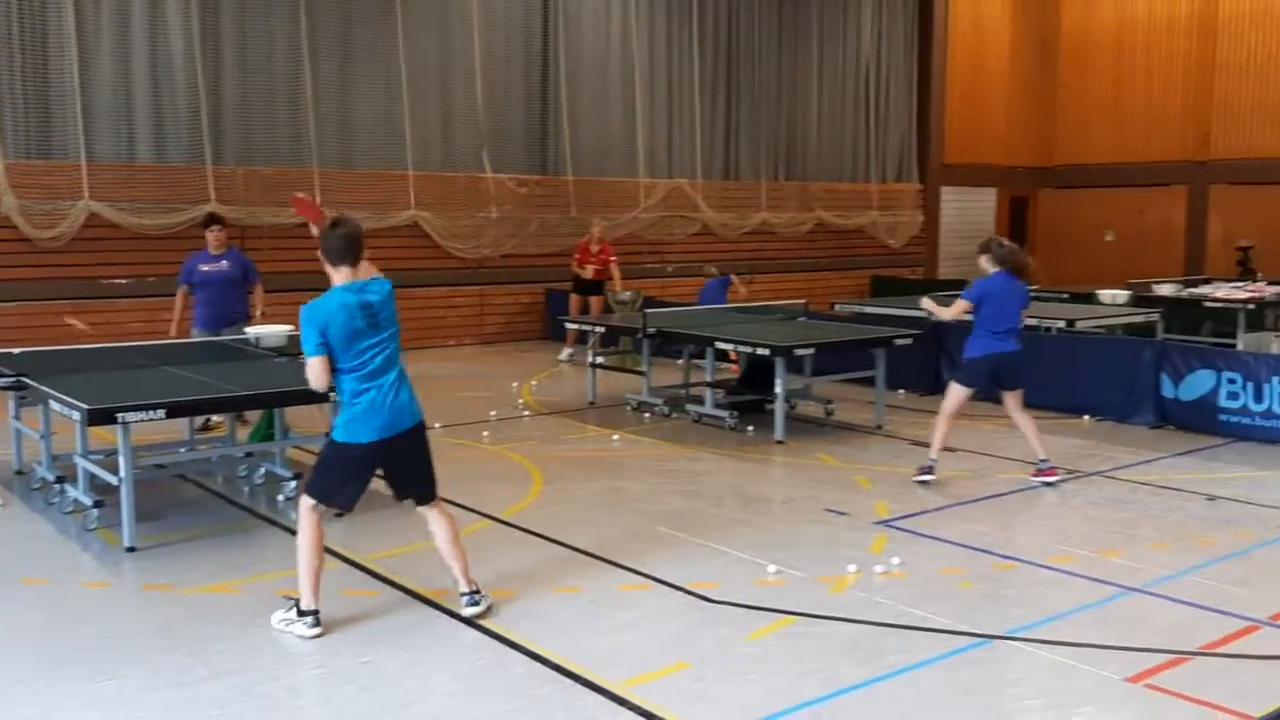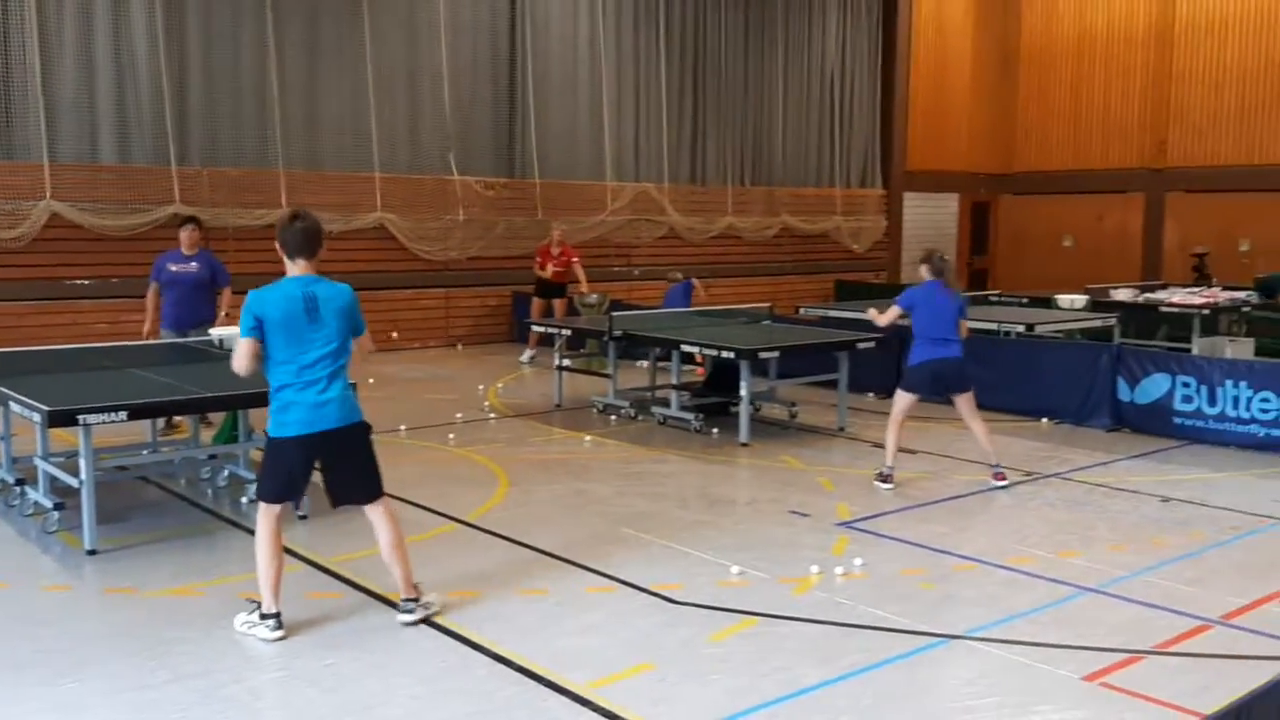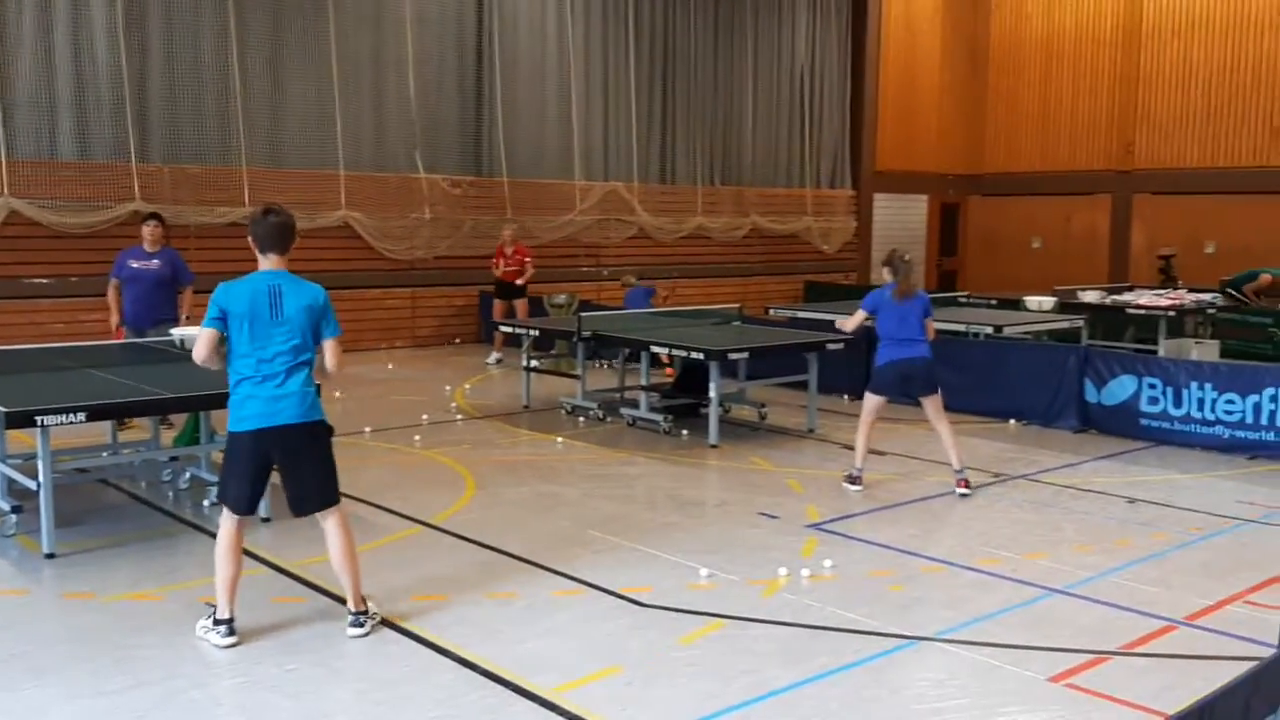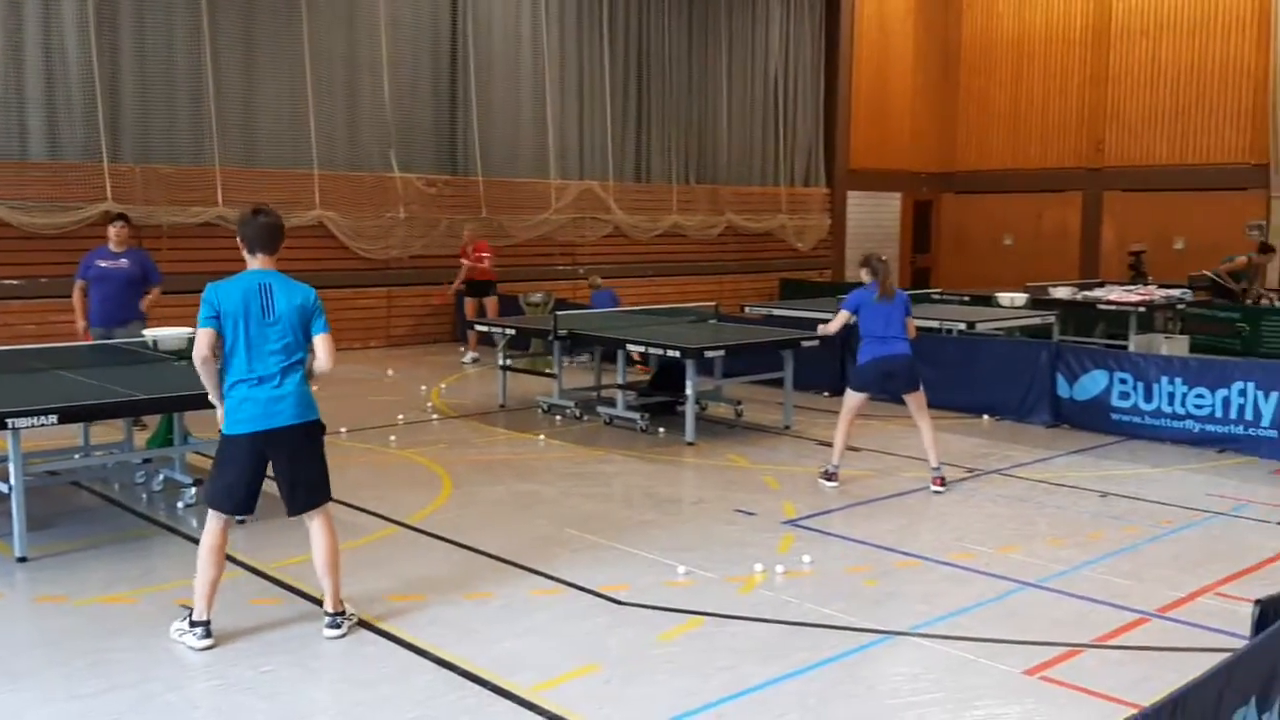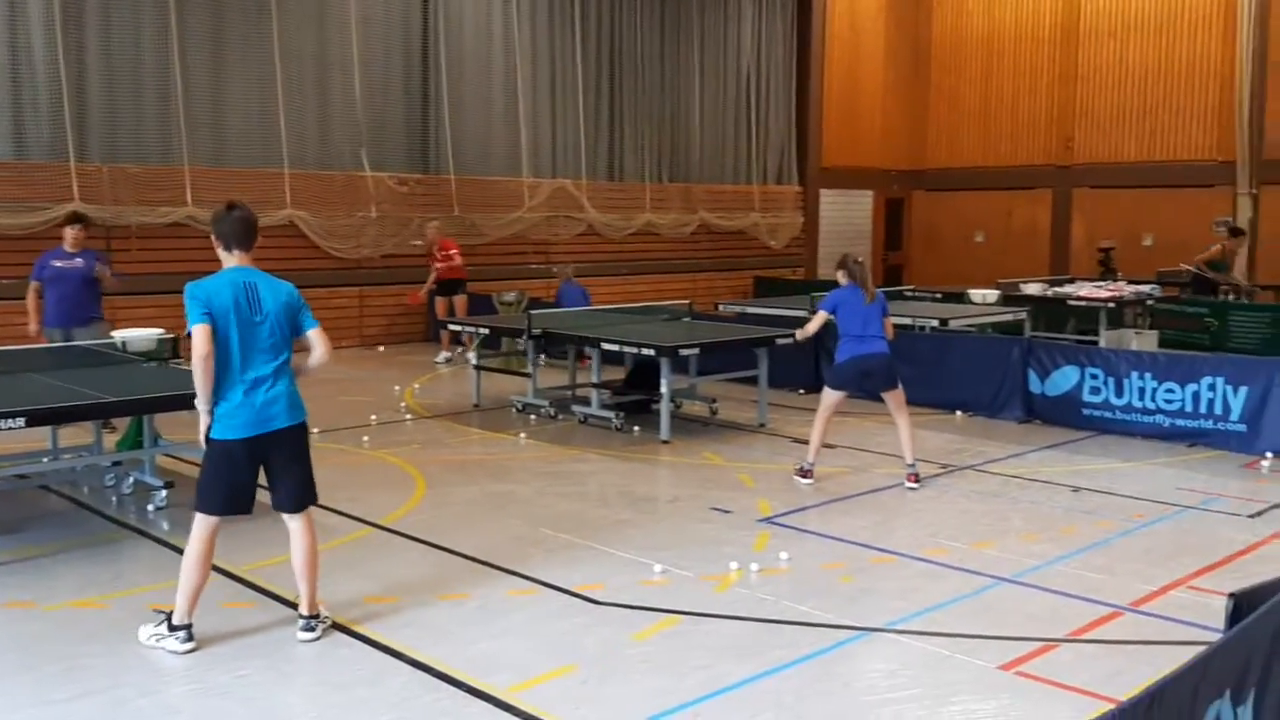
dt=0.2s
person 1, frame 1
left shoulder: (316, 312)
right shoulder: (383, 291)
left elbow: (320, 382)
right wrist: (349, 240)
left hip: (356, 431)
right hip: (405, 422)
left knee: (310, 509)
right knee: (431, 506)
left ankle: (307, 611)
right ankle: (470, 591)
person 1, frame 2
left shoulder: (259, 300)
right shoulder: (344, 295)
left elbow: (242, 366)
right elbow: (365, 347)
left hip: (288, 425)
right hip: (343, 420)
left knee: (268, 514)
right knee: (377, 506)
left ankle: (268, 614)
right ankle: (410, 597)
person 1, frame 3
left shoulder: (227, 293)
right shoulder: (315, 295)
left elbow: (202, 354)
right elbow: (331, 366)
left hip: (247, 421)
right hip: (302, 418)
left knee: (232, 520)
right knee: (331, 515)
left ankle: (223, 621)
right ankle: (357, 610)
person 1, frame 4
left shoulder: (218, 293)
right shoulder: (305, 295)
left elbow: (203, 354)
right elbow: (324, 362)
left wrist: (219, 398)
left hip: (242, 423)
right hip: (296, 419)
left knee: (217, 521)
right knee: (317, 515)
left ankle: (198, 622)
right ankle: (334, 612)
person 1, frame 5
left shoulder: (201, 291)
right shoulder: (286, 292)
left elbow: (202, 353)
right elbow: (321, 352)
left wrist: (205, 407)
left hip: (232, 425)
right hip: (284, 419)
left knee: (206, 525)
right knee: (299, 517)
left ankle: (178, 625)
right ankle: (309, 615)
person 2, frame 1
left shoulder: (982, 286)
right shoulder: (1020, 287)
left elbow: (950, 315)
left wrist: (930, 305)
left hip: (980, 357)
right hip: (1011, 356)
left knee: (947, 412)
right knee: (1017, 411)
left ankle: (930, 465)
right ankle: (1046, 466)
person 2, frame 2
left shoulder: (913, 293)
right shoulder: (956, 297)
left elbow: (883, 321)
left wrist: (873, 314)
left hip: (922, 363)
right hip: (953, 362)
left knee: (896, 417)
right knee: (972, 417)
left ankle: (886, 473)
right ankle: (997, 470)
person 2, frame 3
left shoulder: (877, 296)
right shoulder: (922, 298)
left elbow: (850, 326)
left wrist: (840, 322)
left hip: (888, 364)
right hip: (921, 363)
left knee: (866, 420)
right knee: (940, 421)
left ankle: (856, 475)
right ankle: (961, 477)
person 2, frame 4
left shoulder: (858, 295)
right shoulder: (901, 296)
left elbow: (833, 327)
right elbow: (911, 333)
left wrist: (822, 329)
left hip: (870, 362)
right hip: (902, 360)
left knee: (846, 416)
right knee: (922, 418)
left ankle: (832, 471)
right ankle: (936, 475)
person 2, frame 5
left shoulder: (836, 296)
right shoulder: (878, 297)
left elbow: (812, 328)
right elbow: (889, 334)
left wrist: (800, 334)
left hip: (848, 361)
right hip: (880, 359)
left knee: (823, 414)
right knee: (901, 414)
left ankle: (807, 468)
right ankle: (911, 471)
person 3, frame 1
left shoulder: (239, 258)
right shoulder: (193, 261)
left elbow: (257, 285)
right elbow: (182, 293)
left wrist: (259, 311)
right wrist: (175, 323)
left hip: (235, 325)
right hip: (204, 326)
left ankle: (237, 410)
right ankle: (214, 416)
person 3, frame 2
left shoulder: (209, 260)
right shoulder: (164, 260)
left elbow: (225, 288)
right elbow: (153, 290)
left wrist: (223, 313)
right wrist: (149, 320)
left hip: (202, 326)
right hip: (171, 327)
left ankle: (201, 412)
right ankle: (173, 417)
person 3, frame 3
left shoulder: (172, 257)
right shoulder: (125, 256)
left elbow: (187, 288)
right elbow: (113, 286)
left wrist: (184, 315)
right wrist: (115, 313)
left hip: (162, 325)
right hip: (130, 325)
left ankle: (162, 413)
person 3, frame 4
left shoulder: (140, 257)
right shoulder: (92, 257)
left elbow: (157, 286)
right elbow: (78, 288)
left wrist: (150, 299)
right wrist: (80, 317)
left hip: (130, 325)
right hip: (97, 325)
left ankle: (134, 414)
person 3, frame 5
left shoulder: (94, 257)
right shoulder: (47, 258)
left elbow: (111, 285)
right elbow: (33, 290)
left wrist: (105, 275)
right wrist: (33, 320)
left hip: (88, 325)
right hip: (54, 326)
